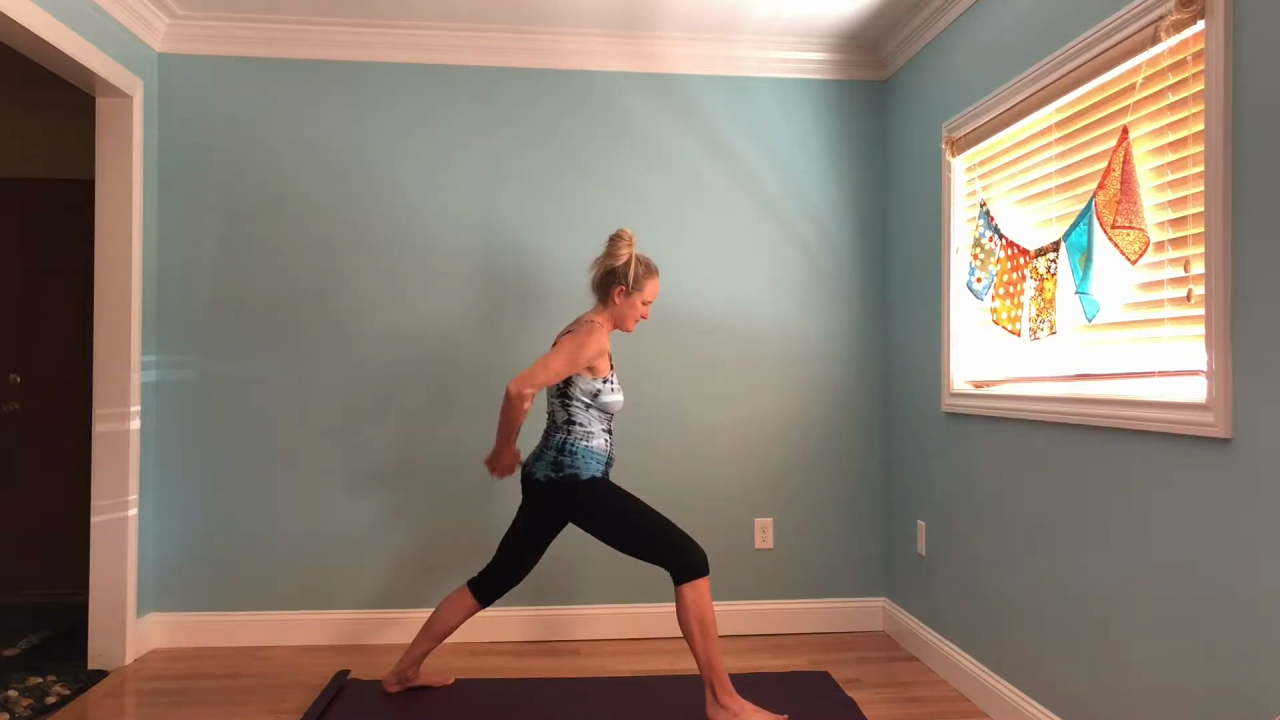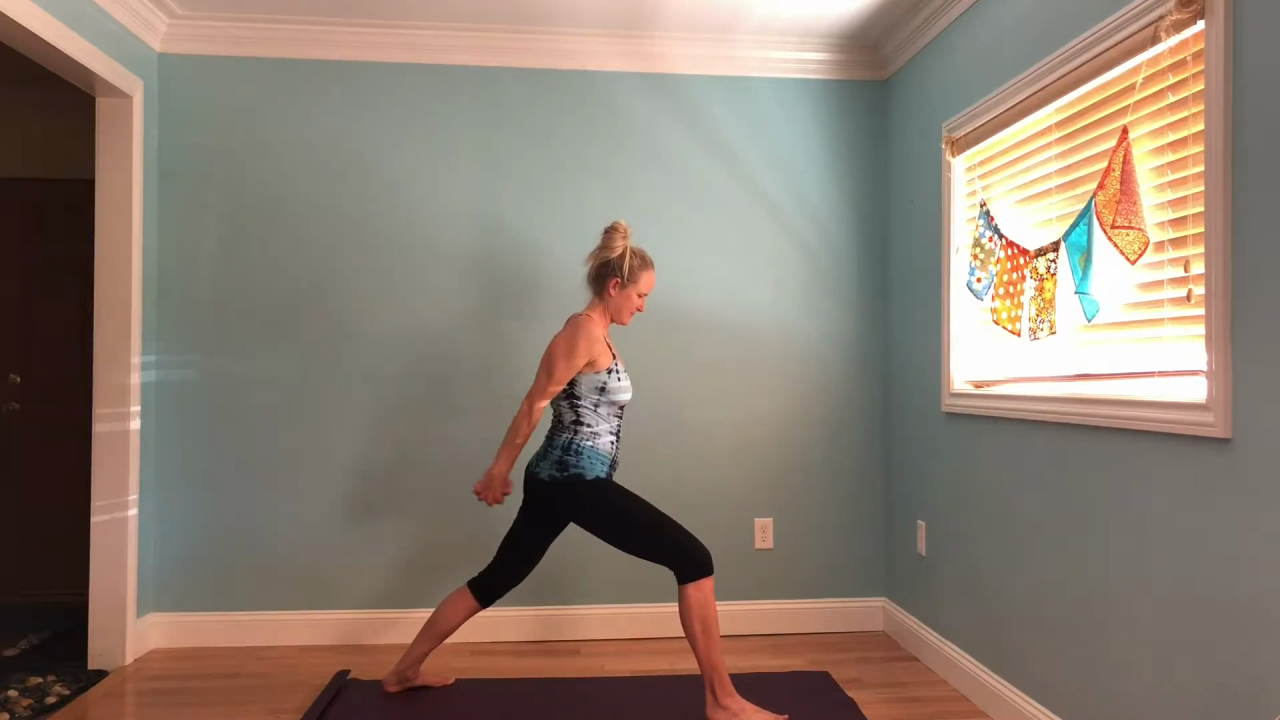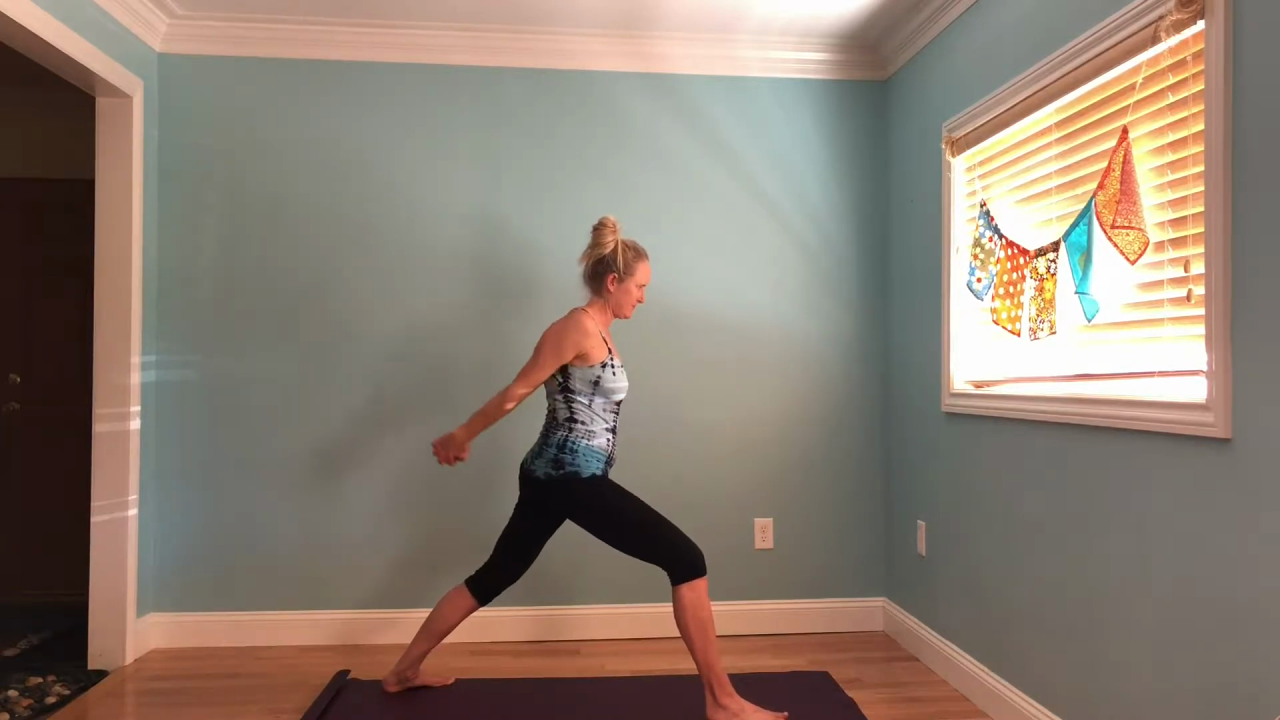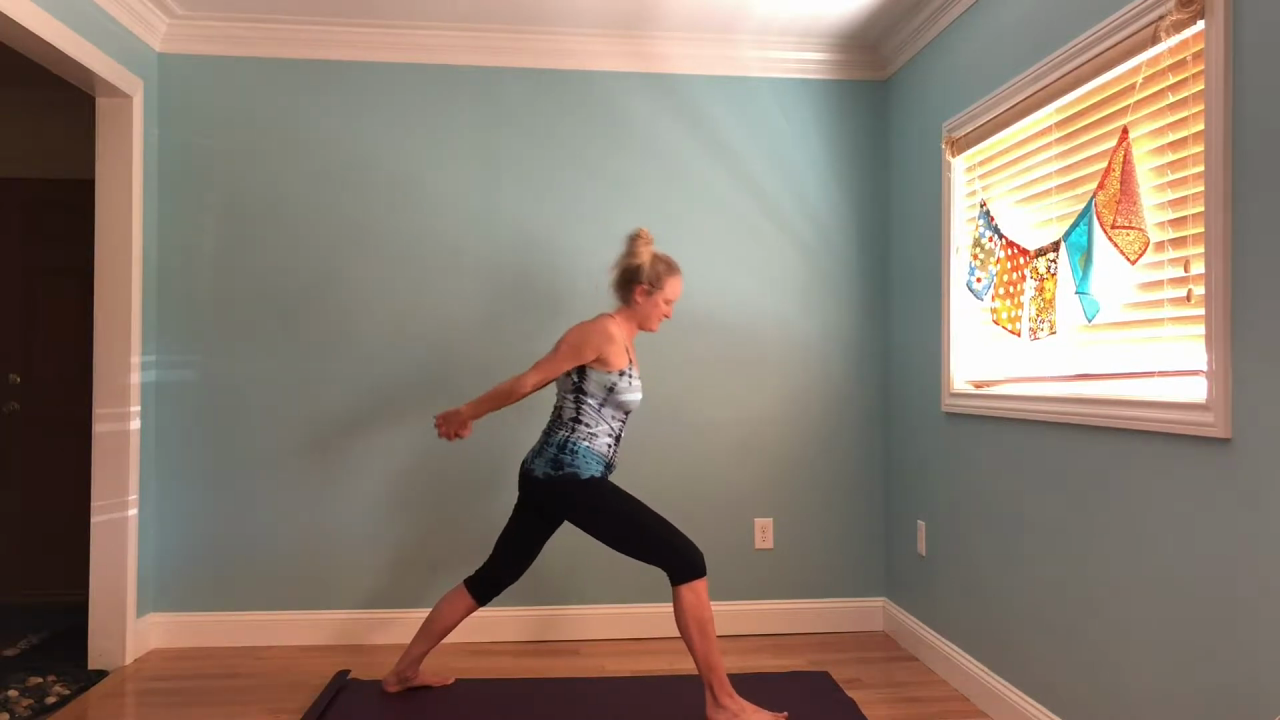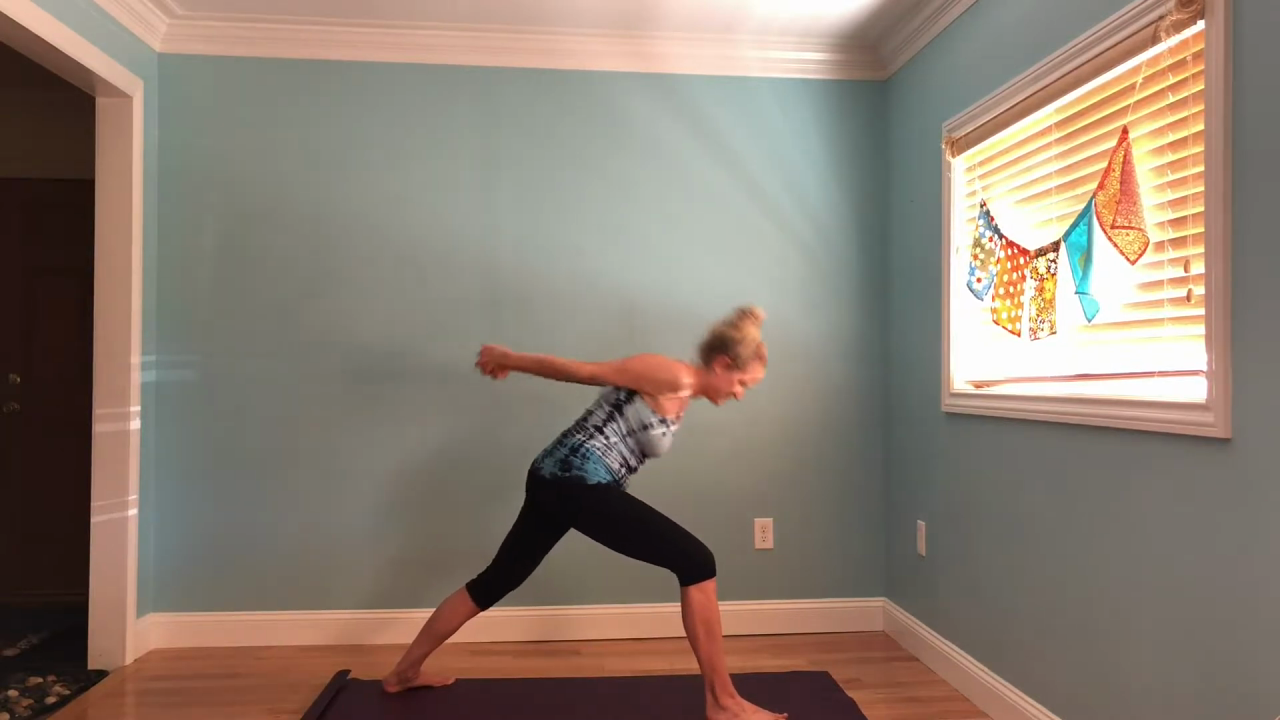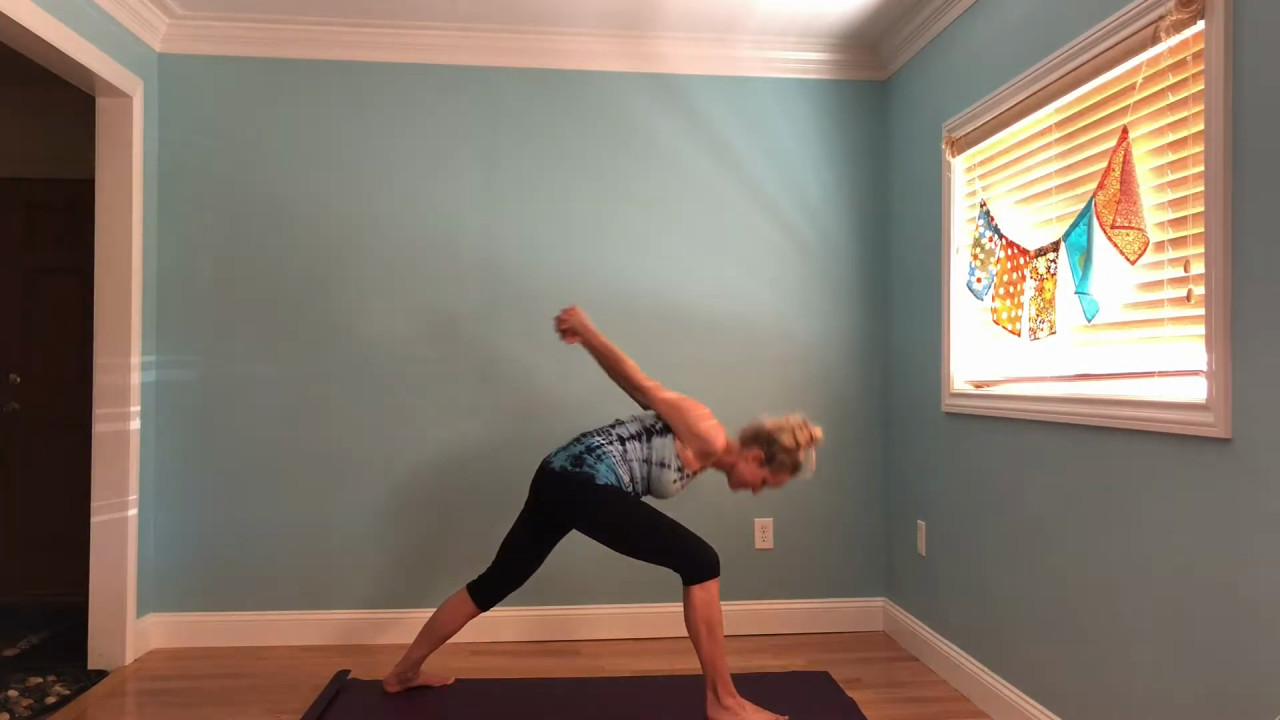
dt=0.4s
person 1, frame 1
left shoulder: (586, 334)
right shoulder: (592, 337)
left elbow: (528, 390)
right elbow: (520, 389)
left wrist: (505, 449)
right wrist: (506, 448)
left hip: (554, 477)
right hip: (575, 480)
left knee: (495, 578)
right knee: (688, 560)
left ankle: (404, 670)
person 1, frame 2
left shoulder: (592, 332)
right shoulder: (585, 331)
left elbow: (545, 403)
right elbow: (535, 403)
left wrist: (503, 470)
right wrist: (500, 469)
left hip: (558, 477)
right hip: (579, 480)
left knee: (496, 579)
right knee: (693, 560)
left ankle: (404, 670)
person 1, frame 3
left shoulder: (598, 331)
right shoulder: (580, 327)
left elbow: (523, 392)
right elbow: (517, 390)
right wrist: (463, 435)
left hip: (554, 474)
right hip: (573, 476)
left knee: (493, 576)
right knee: (686, 561)
left ankle: (404, 670)
person 1, frame 4
left shoulder: (621, 340)
right shoulder: (606, 332)
left elbow: (534, 383)
right elbow: (529, 380)
left wrist: (468, 416)
right wrist: (470, 412)
left hip: (552, 475)
right hip: (571, 476)
left knee: (493, 576)
right knee: (685, 561)
left ankle: (404, 670)
person 1, frame 5
left shoulder: (680, 391)
right shoulder: (673, 377)
left elbow: (588, 374)
right elbow: (585, 371)
right wrist: (511, 360)
left hip: (558, 480)
right hip: (577, 482)
left knee: (496, 581)
right knee: (695, 563)
left ankle: (404, 671)
person 1, frame 6
left shoulder: (704, 448)
right shoulder: (711, 440)
left elbow: (639, 388)
right elbow: (642, 386)
left wrist: (585, 335)
right wrist: (587, 332)
left hip: (562, 478)
right hip: (584, 482)
left knee: (496, 581)
right knee: (700, 563)
left ankle: (405, 671)
